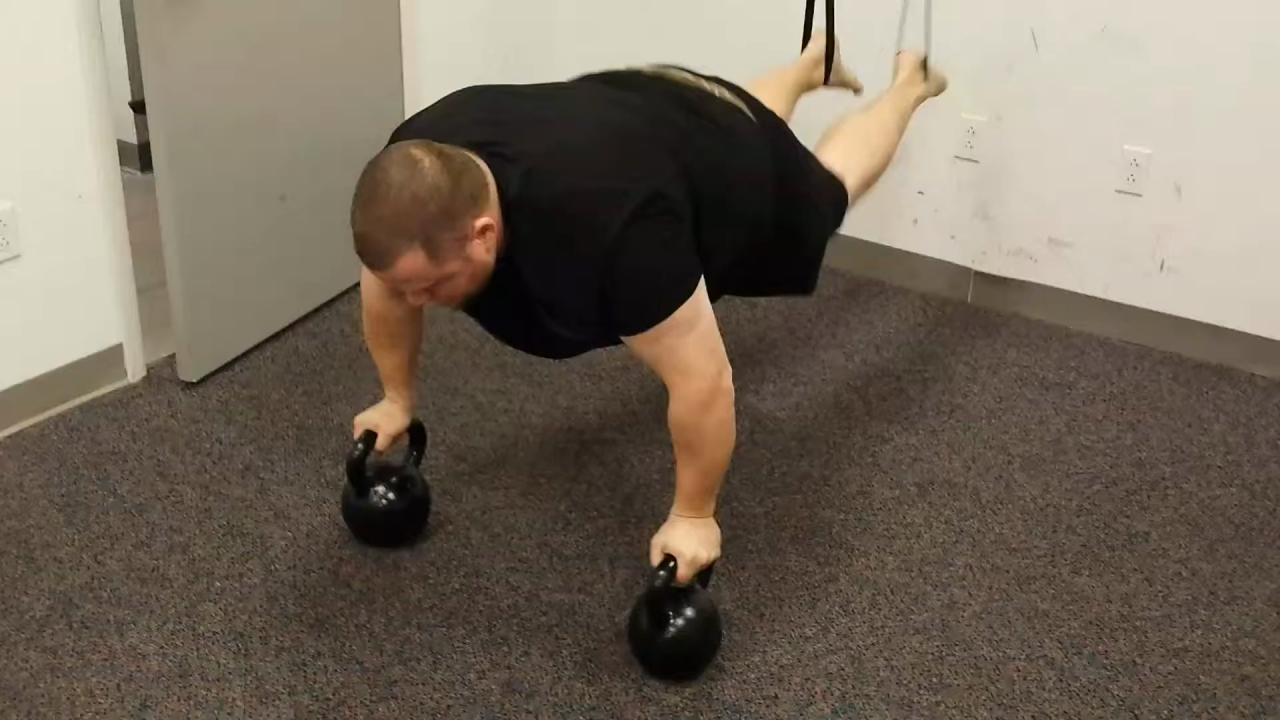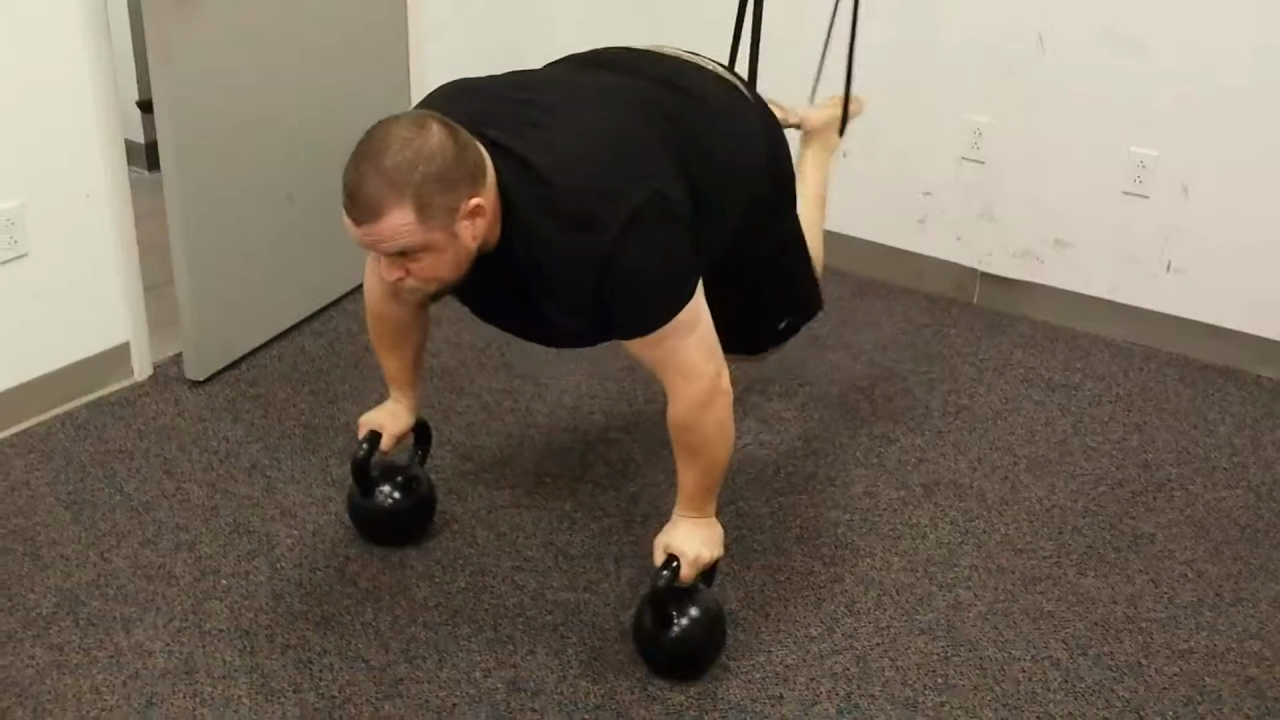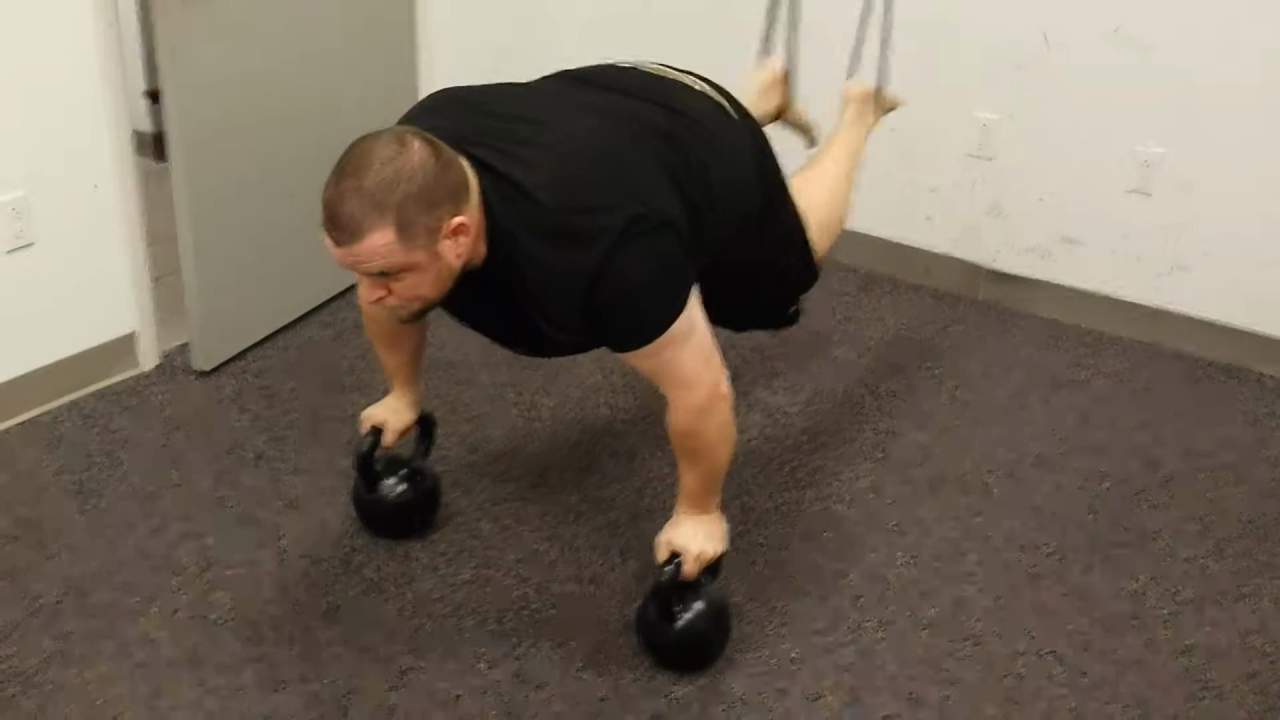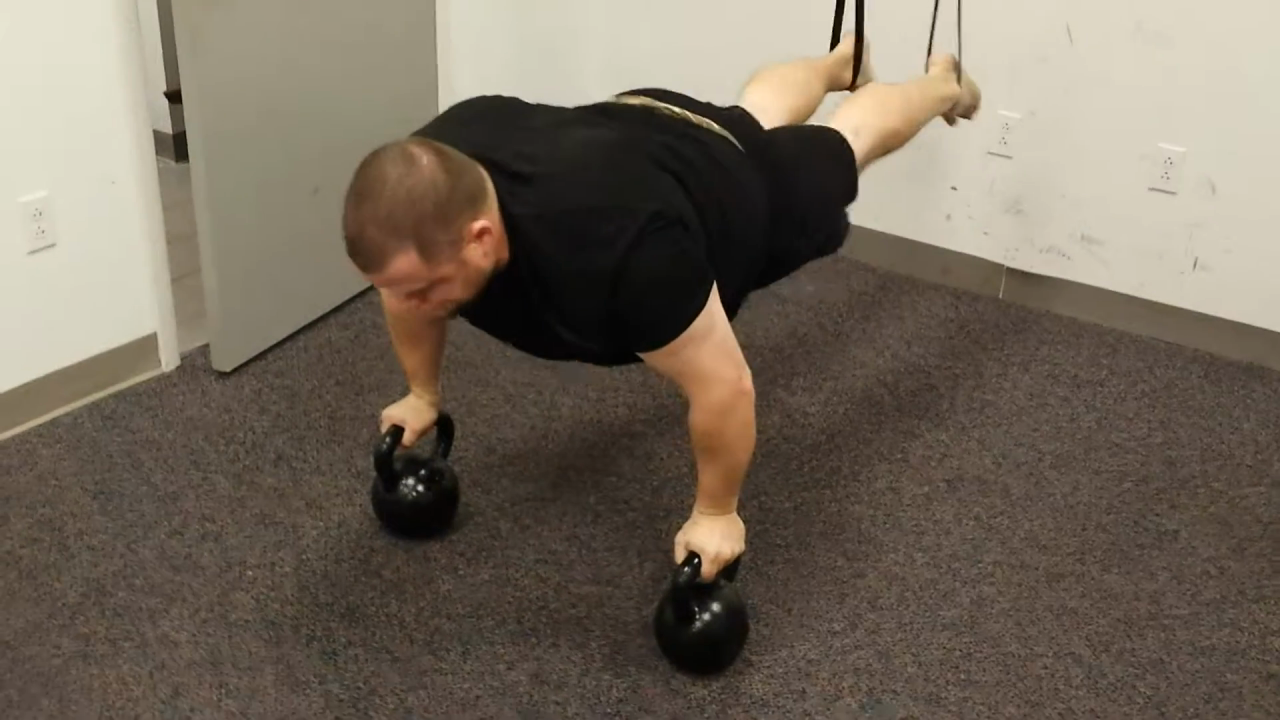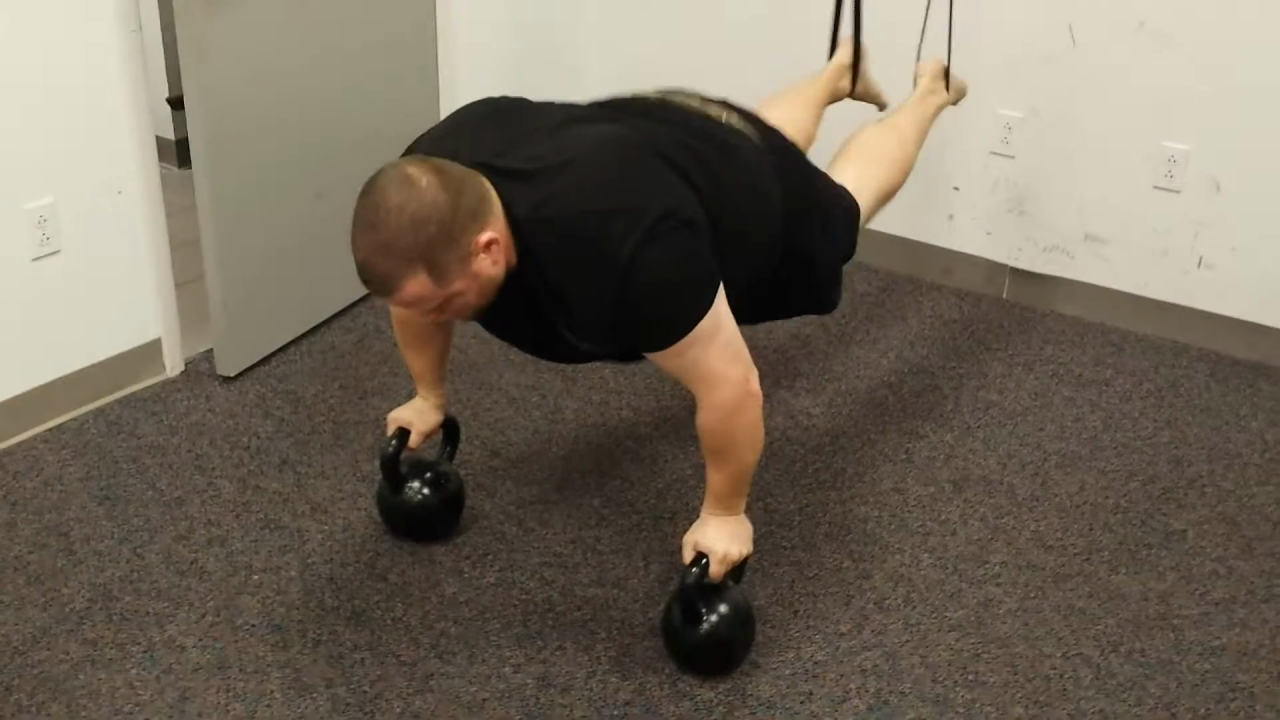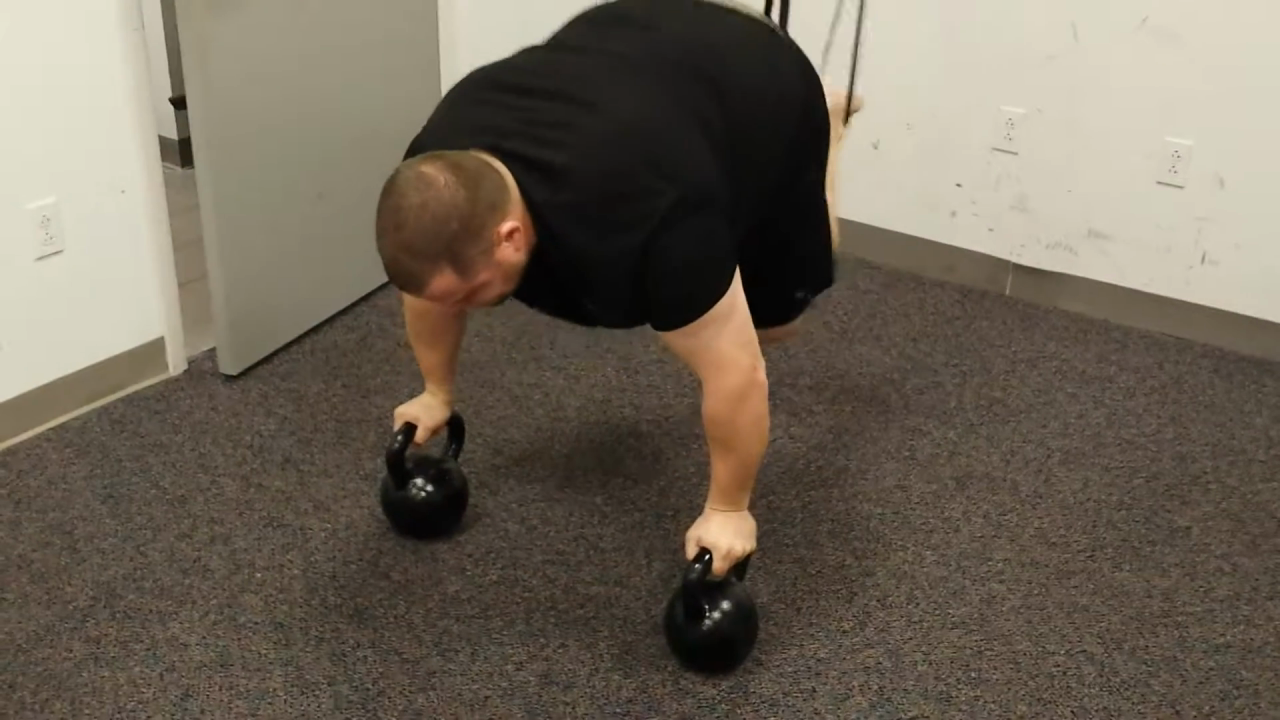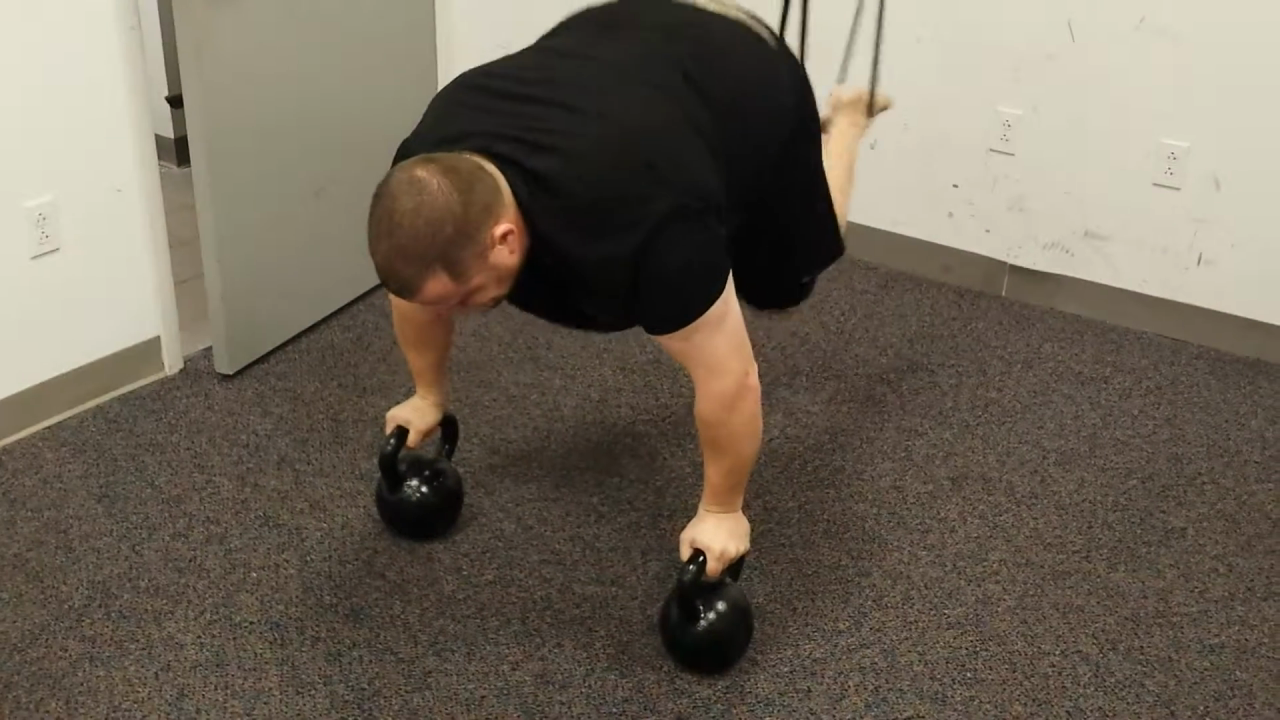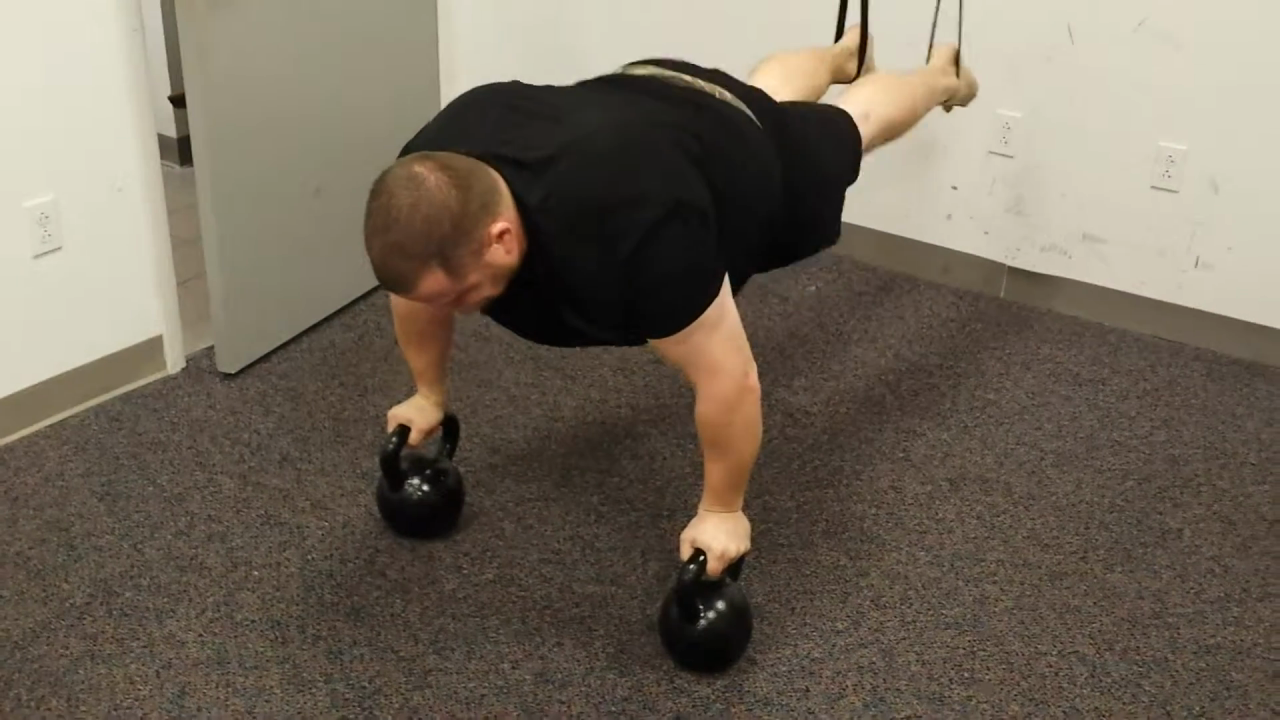
dt=0.4s
person 1, frame 1
left shoulder: (605, 232)
right shoulder: (420, 168)
left elbow: (702, 381)
right elbow: (387, 284)
left wrist: (694, 517)
right wrist: (396, 399)
left hip: (737, 161)
right hip: (644, 107)
left knee: (827, 186)
left ankle: (906, 85)
right ankle: (810, 65)
person 1, frame 2
left shoulder: (601, 232)
right shoulder: (415, 177)
left elbow: (700, 383)
right elbow: (390, 283)
left wrist: (695, 518)
right wrist: (402, 400)
left hip: (728, 140)
left knee: (756, 333)
left ankle: (819, 137)
right ankle: (744, 110)
person 1, frame 3
left shoulder: (592, 249)
right shoulder: (414, 165)
left elbow: (702, 388)
right elbow: (384, 289)
left wrist: (699, 514)
right wrist: (404, 395)
left hip: (707, 150)
left knee: (791, 253)
left ankle: (859, 113)
right ankle: (767, 93)
person 1, frame 4
left shoulder: (613, 249)
right shoulder: (425, 188)
left elbow: (724, 388)
right elbow: (405, 291)
left wrist: (716, 514)
right wrist: (423, 395)
left hip: (739, 192)
right hip: (641, 129)
left knee: (848, 137)
right knee: (755, 116)
left ankle: (941, 86)
right ankle: (839, 63)
person 1, frame 5
left shoulder: (620, 250)
right shoulder: (430, 186)
left elbow: (731, 387)
right elbow: (414, 290)
left wrist: (725, 515)
right wrist: (429, 397)
left hip: (759, 200)
left knee: (837, 212)
left ankle: (928, 95)
right ankle: (835, 75)
person 1, frame 6
left shoulder: (635, 222)
right shoulder: (439, 163)
left elbow: (737, 374)
right elbow: (427, 278)
left wrist: (728, 511)
right wrist: (437, 393)
left hip: (762, 84)
left knee: (773, 320)
left ankle: (825, 125)
person 1, frame 7
left shoulder: (627, 225)
right shoulder: (430, 166)
left elbow: (730, 378)
right elbow: (418, 285)
left wrist: (721, 512)
right wrist: (429, 397)
left hip: (742, 79)
left knee: (781, 288)
left ankle: (846, 117)
right ankle: (783, 86)
person 1, frame 8
left shoulder: (627, 232)
right shoulder: (435, 171)
left elbow: (730, 380)
right elbow: (416, 290)
left wrist: (722, 512)
right wrist: (429, 395)
left hip: (746, 158)
right hip: (648, 102)
left knee: (849, 124)
right knee: (766, 96)
left ankle: (939, 78)
right ankle: (845, 54)
